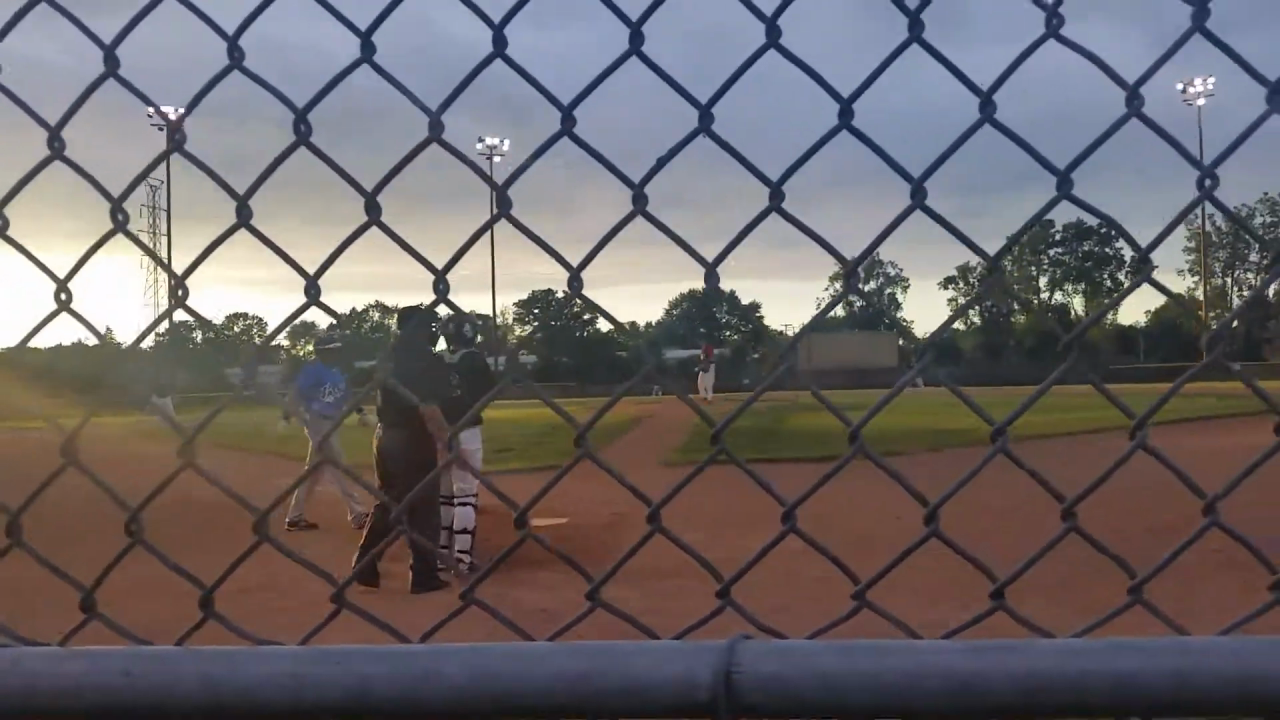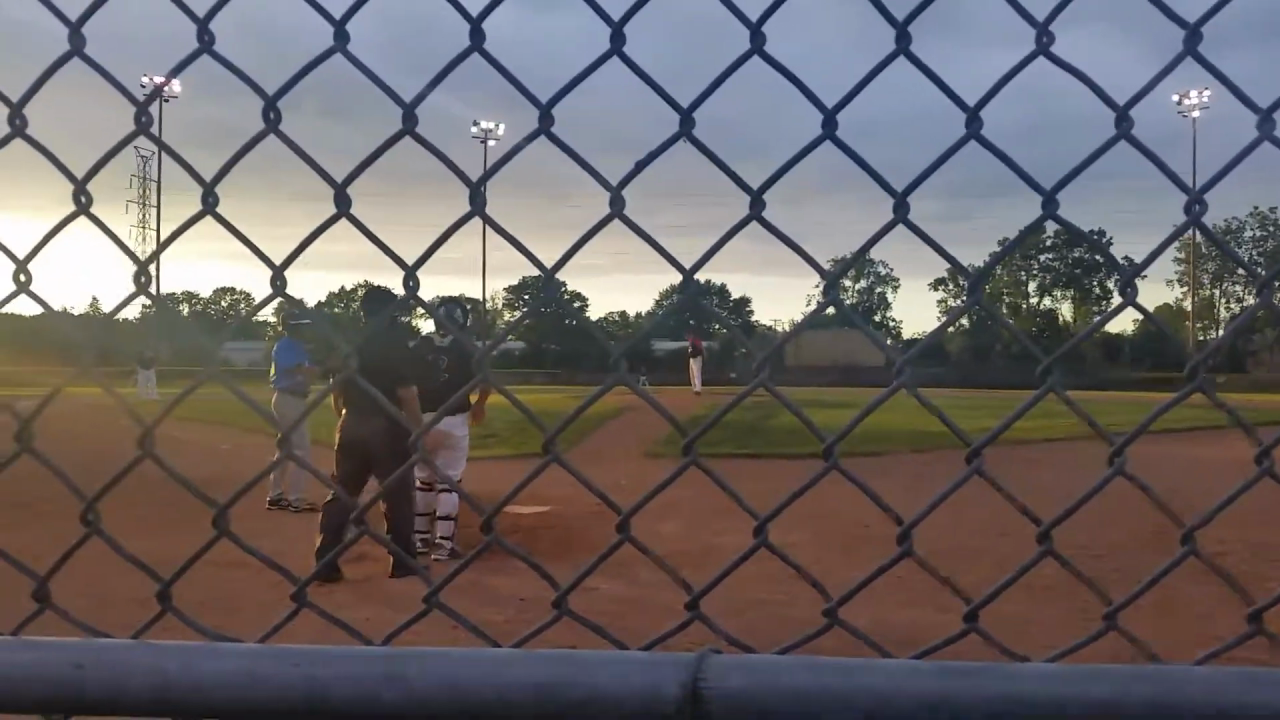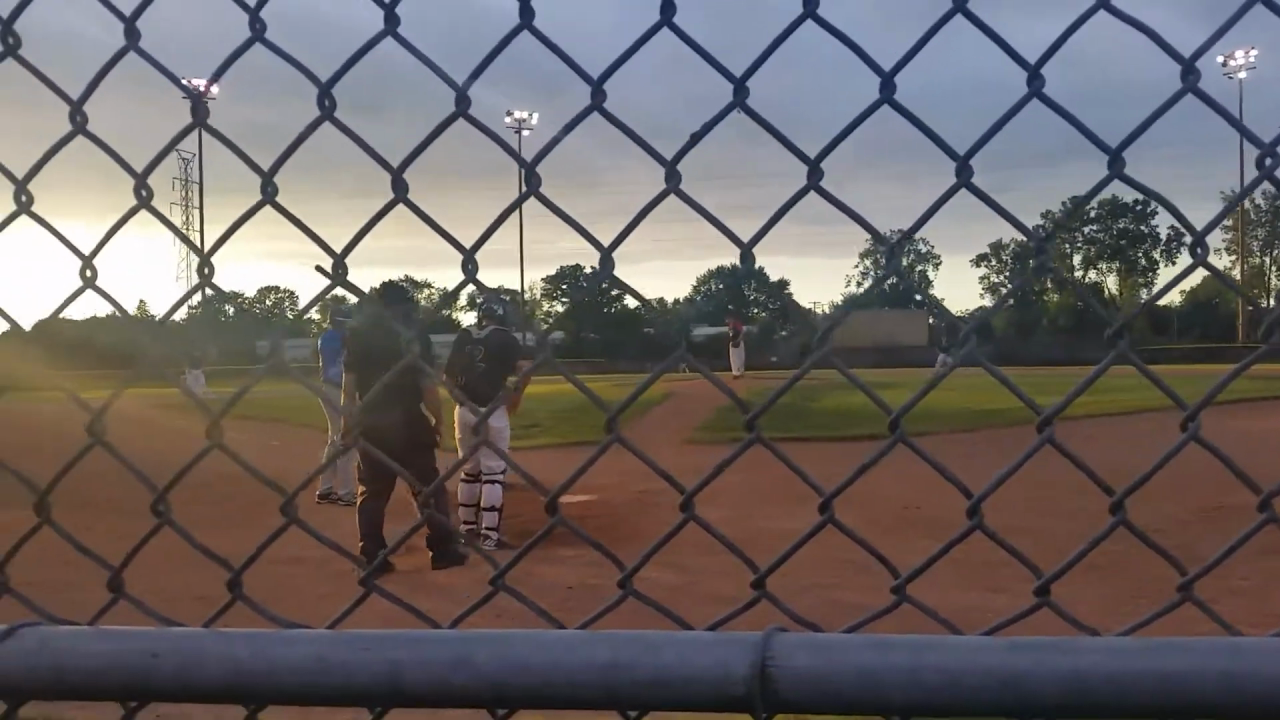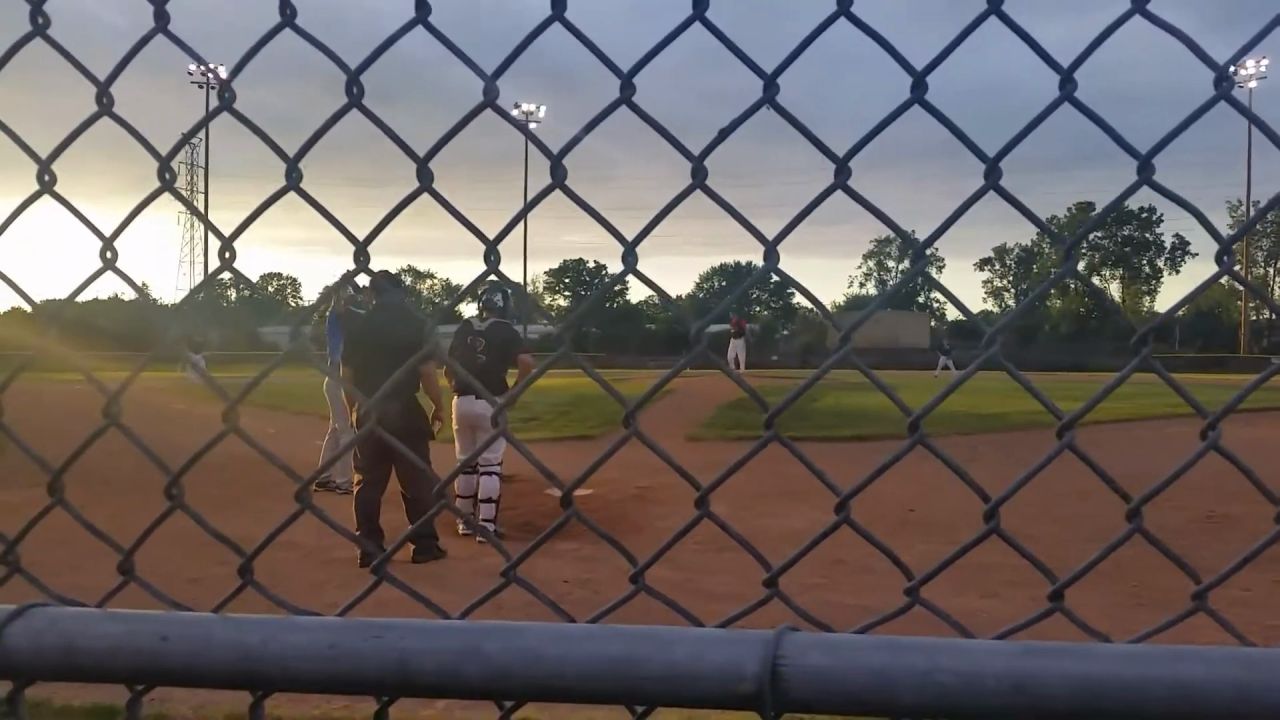
dt=0.4s
person 1, frame 1
left shoulder: (391, 357)
right shoulder: (424, 360)
right elbow: (428, 410)
right wrist: (448, 446)
left hip: (385, 437)
right hip: (413, 442)
left knee: (387, 506)
right knee: (423, 510)
left ankle: (364, 566)
right ankle: (423, 576)
person 1, frame 2
right shoulder: (395, 343)
left elbow: (337, 389)
right elbow: (406, 393)
right wrist: (419, 429)
left hip: (351, 425)
right hip: (386, 427)
left knee: (341, 496)
right knee: (398, 497)
left ankle: (325, 564)
right ankle: (403, 561)
person 1, frame 3
left shoulder: (360, 336)
right shoulder: (414, 334)
left elbow: (349, 385)
right elbow: (427, 384)
left wrist: (348, 423)
right wrist: (437, 420)
left hip: (370, 421)
right hip: (407, 420)
left knee: (371, 492)
right knee: (427, 488)
left ankle: (372, 559)
right ankle: (443, 551)
person 1, frame 4
left shoulder: (357, 327)
right shoulder: (412, 323)
left elbow: (347, 375)
right elbow: (427, 371)
left wrist: (354, 410)
right wrist: (438, 407)
left hip: (368, 411)
right hip: (403, 409)
left knee: (368, 482)
right knee: (418, 480)
left ankle: (369, 548)
right ankle: (424, 544)
person 2, frame 1
right shoulder: (476, 360)
right elbow: (493, 392)
right hip: (466, 434)
left knee: (443, 495)
right knee: (465, 495)
left ankle: (441, 553)
right ankle: (462, 558)
person 2, frame 2
left shoulder: (421, 345)
right shoulder: (464, 348)
right elbow: (484, 382)
right wrist: (479, 404)
left hip: (423, 420)
right hip: (454, 421)
left knee: (424, 480)
right knee: (449, 482)
left ankle: (421, 539)
right ankle: (443, 544)
person 2, frame 3
left shoulder: (462, 337)
right shoulder: (505, 338)
left elbow: (448, 376)
right elbow: (523, 367)
right wrist: (516, 395)
left hip: (464, 411)
right hip: (493, 412)
left knee: (468, 471)
right knee: (493, 473)
left ankle: (467, 528)
right ankle: (489, 535)
person 2, frame 4
left shoulder: (464, 329)
right shoulder: (506, 330)
left elbow: (448, 369)
right elbow: (526, 362)
left hip: (462, 402)
right hip: (490, 404)
left knee: (466, 463)
right knee: (490, 465)
left ankle: (466, 521)
right ankle: (486, 525)
person 3, frame 1
left shoulder: (336, 371)
right shoulder: (311, 371)
left elbow: (343, 396)
right elbow: (294, 397)
left wrist: (360, 412)
right wrist: (286, 416)
left hip: (330, 424)
right hip: (320, 424)
left knee: (315, 471)
right knee: (337, 469)
left ankle: (294, 517)
right ankle: (357, 514)
person 3, frame 2
left shoulder: (296, 346)
right shoulder: (284, 347)
left elbow: (306, 371)
right elbow: (304, 372)
left hip: (294, 400)
right hip: (288, 401)
left knee: (286, 448)
right knee: (300, 448)
left ankle: (276, 496)
right ankle: (297, 499)
person 3, frame 3
left shoulder: (339, 339)
right shoulder: (329, 336)
left hip: (339, 394)
right hip: (334, 394)
left knee: (335, 442)
right knee: (345, 442)
left ankle: (325, 490)
right ankle: (345, 493)
person 3, frame 4
left shoulder: (348, 326)
right shoulder: (335, 322)
right elbow: (338, 300)
right wrist: (342, 289)
left hip: (344, 382)
right hip: (338, 383)
left knee: (336, 430)
right knee: (347, 431)
left ankle: (324, 478)
right ankle: (344, 481)
